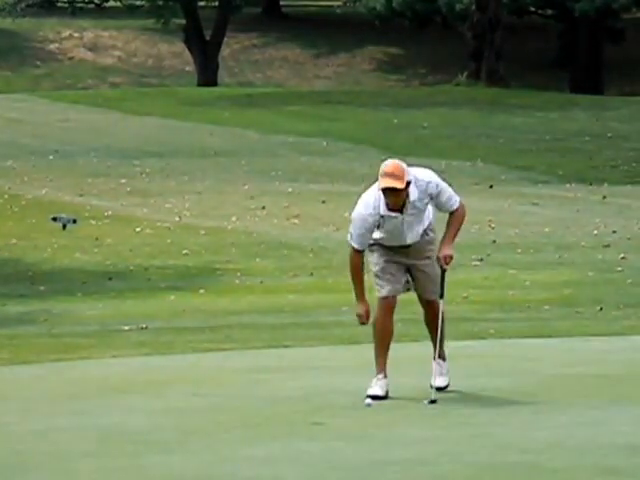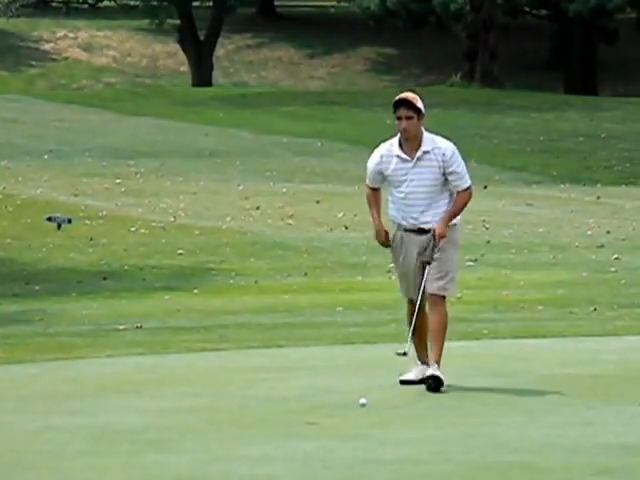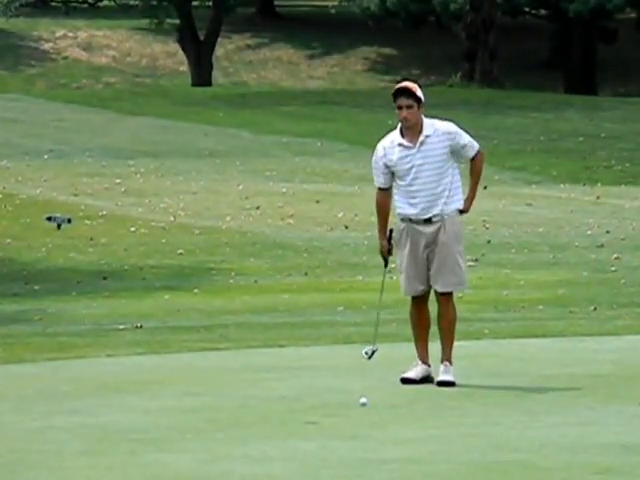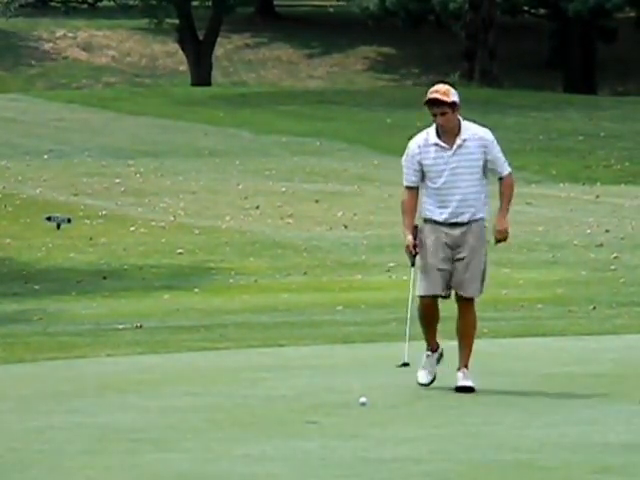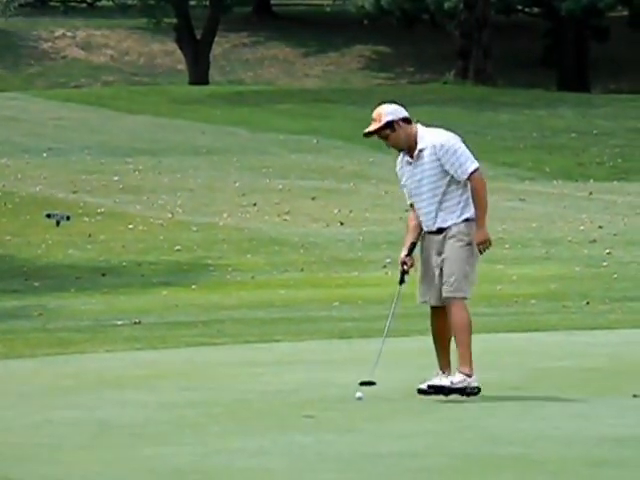
dt=1s
person 1, frame 1
left shoulder: (427, 182)
right shoulder: (367, 209)
left elbow: (458, 209)
right elbow: (356, 252)
left wrist: (448, 244)
right wrist: (360, 300)
left hip: (421, 239)
right hip: (385, 246)
left knee: (431, 301)
right knee: (386, 303)
left ankle: (440, 359)
right ankle: (380, 377)
person 1, frame 2
left shoulder: (444, 150)
right shoulder: (382, 155)
left elbow: (465, 190)
right elbow: (372, 188)
left wrist: (445, 222)
right wrist: (377, 223)
left hip: (440, 234)
right hip: (405, 235)
left knee: (436, 297)
right knee: (414, 300)
left ankle: (435, 366)
right ankle: (422, 363)
person 1, frame 3
left shoulder: (447, 132)
right shoulder: (385, 148)
left elbow: (476, 154)
right elbow: (383, 192)
left wrist: (471, 196)
right wrist: (382, 235)
left hip: (445, 222)
right hip: (410, 227)
left knee: (444, 294)
right knee: (417, 296)
left ankle: (446, 363)
right ankle: (423, 364)
person 1, frame 4
left shoulder: (482, 138)
right shoulder: (418, 146)
left elbow: (505, 176)
right elbow: (411, 191)
left wrist: (502, 218)
right wrist: (408, 231)
left hip: (473, 228)
right hip: (433, 229)
left knee: (466, 300)
right knee: (427, 296)
left ankle: (463, 369)
right ankle: (432, 350)
person 1, frame 5
left shoulder: (442, 142)
right shoulder: (403, 163)
left elbow: (476, 177)
left wrist: (482, 226)
right wrist: (407, 247)
left hip: (462, 230)
right hip: (432, 237)
left knee: (454, 299)
right knee: (436, 304)
left ankle: (466, 375)
right ankle: (446, 373)
